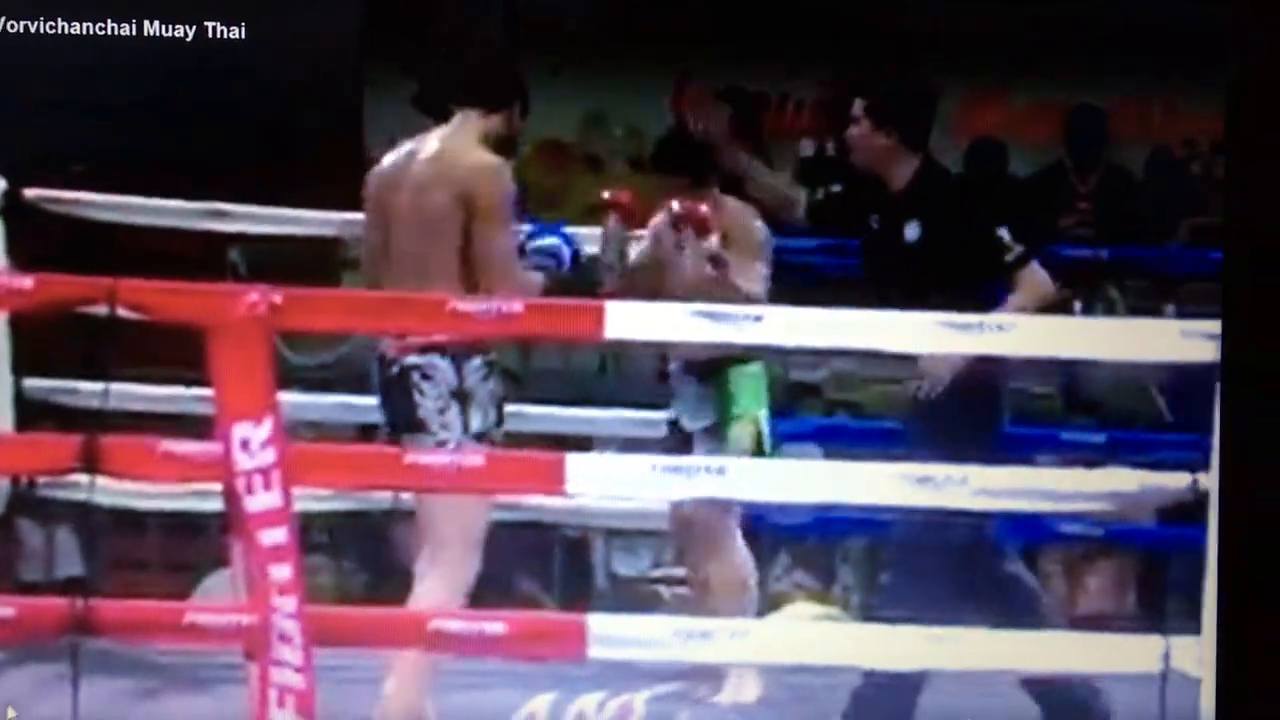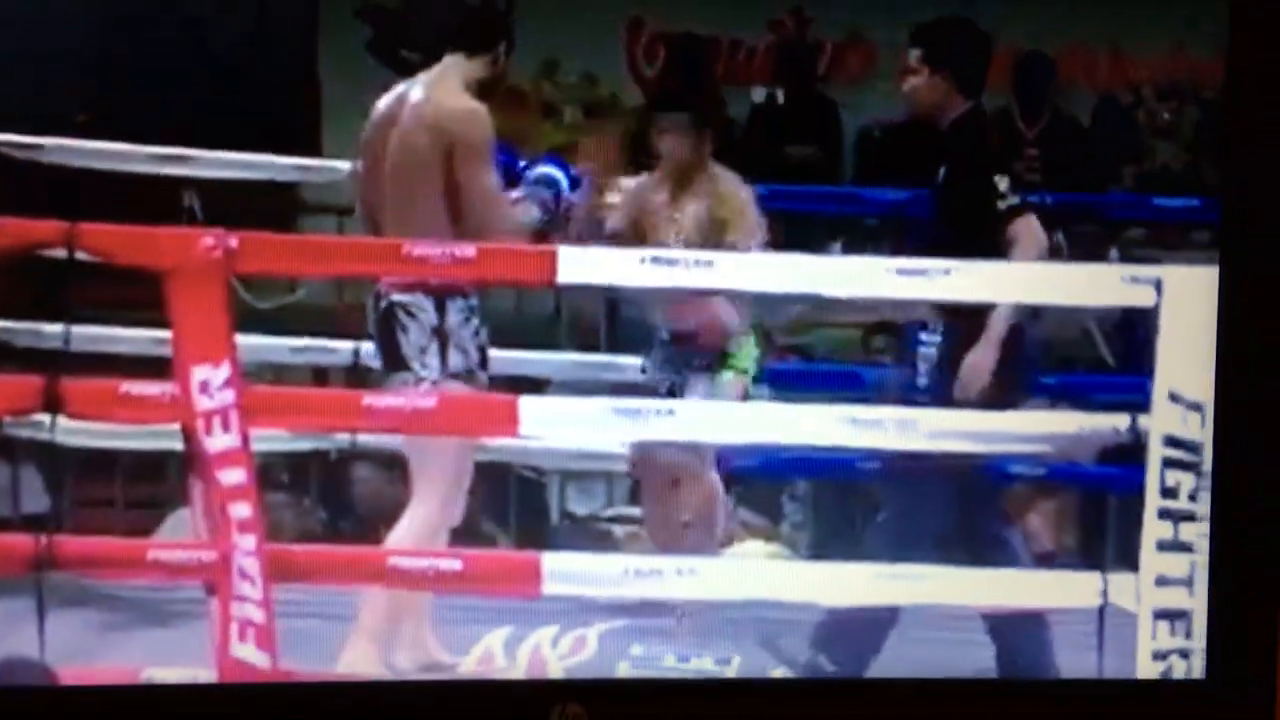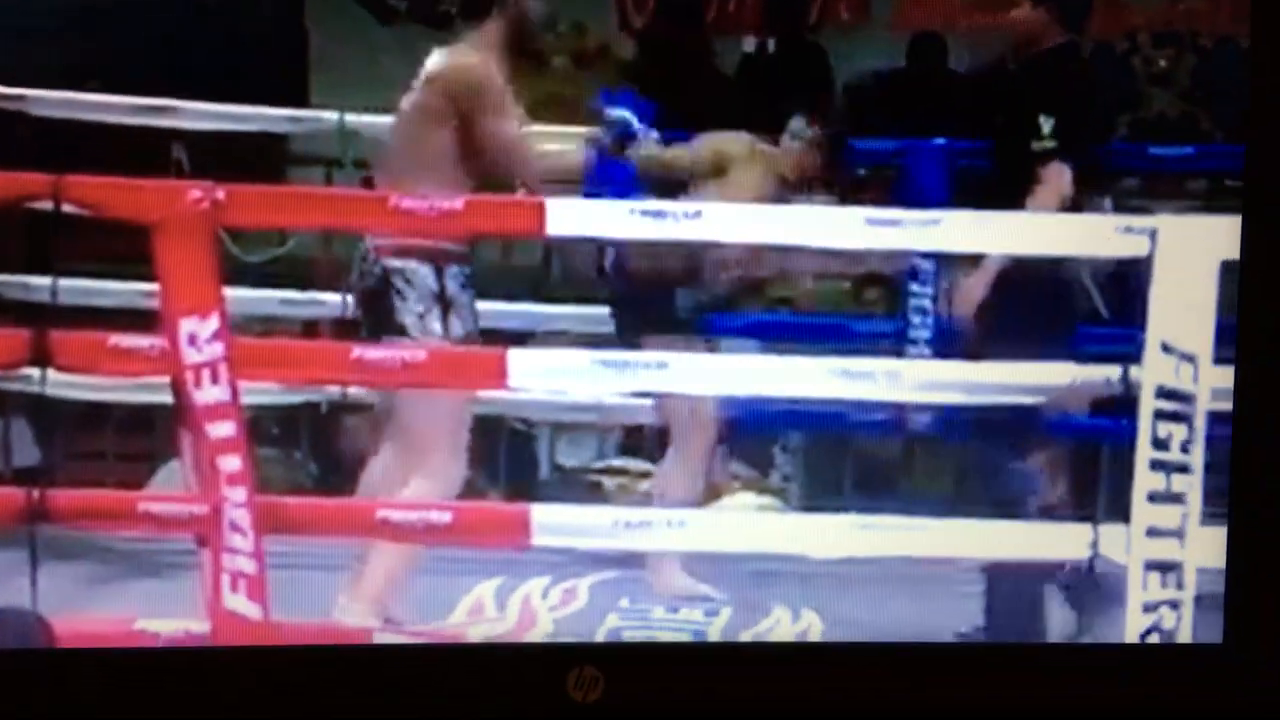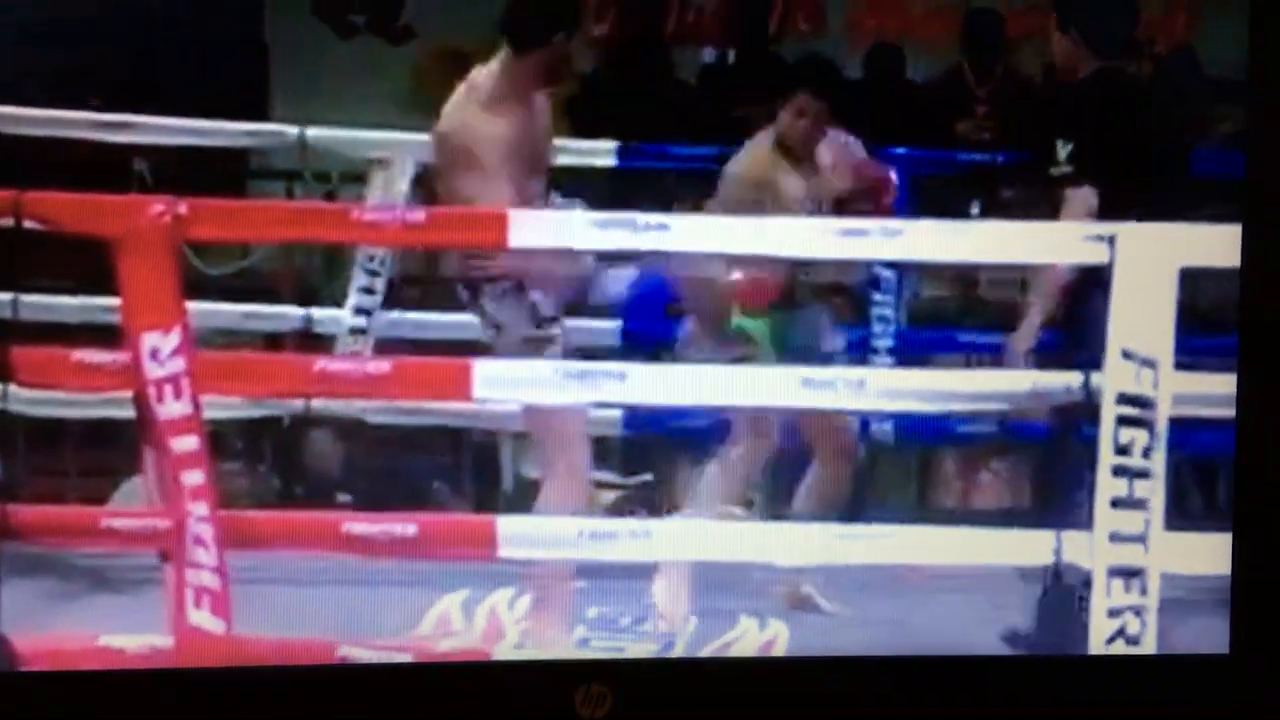
dt=0.5s
person 1, frame 1
left shoulder: (389, 167)
right shoulder: (483, 171)
right elbow: (502, 296)
right wrist: (546, 263)
left hip: (397, 362)
right hip: (449, 367)
left knee: (443, 546)
right knee: (453, 563)
person 1, frame 2
left shoulder: (390, 106)
right shoulder: (465, 114)
right elbow: (492, 231)
right wrist: (540, 200)
left hip: (397, 300)
right hip: (437, 306)
left knee: (438, 484)
right knee: (435, 498)
left ankle: (414, 639)
right ankle: (359, 658)
person 1, frame 3
left shoulder: (459, 70)
right shoulder: (473, 72)
right elbow: (533, 173)
left hip: (390, 269)
right hip: (424, 276)
left knee: (402, 444)
right knee: (440, 470)
left ankle: (358, 593)
right ankle: (363, 616)
person 1, frame 4
left shoulder: (533, 92)
right shoulder: (473, 127)
left hip: (547, 267)
right hip: (506, 289)
right knee: (570, 462)
right ankle: (547, 629)
person 2, frame 1
left shoulder: (948, 202)
right shoulder: (880, 205)
left elbow: (1037, 286)
right elbow: (795, 205)
left wrist: (964, 350)
right wrist: (728, 150)
left hip: (961, 405)
right hip: (937, 405)
left knee: (916, 560)
right knee: (976, 556)
person 2, frame 2
left shoulder: (975, 148)
right shoulder: (961, 147)
left elbow: (1030, 241)
left wrist: (989, 344)
left hip: (980, 356)
right hip: (969, 350)
left knee: (916, 506)
right knee: (975, 512)
left ankle: (837, 656)
right ankle: (1027, 663)
person 2, frame 3
left shoulder: (1046, 79)
right shoulder: (1069, 76)
left elbow: (1053, 186)
left wrist: (983, 271)
left hip: (1025, 286)
right hip: (1040, 285)
left knee: (1002, 444)
right knee: (1006, 442)
right ankle: (1011, 616)
person 2, frame 4
left shoulder: (1084, 107)
right shoulder: (1136, 104)
left elbow: (1079, 219)
left wrist: (1032, 319)
left hip: (1101, 303)
left knee: (1076, 469)
right knee: (1075, 466)
right ankle: (1062, 627)
person 3, frame 1
left shoulder: (743, 226)
right shoulder: (659, 223)
left elbow: (753, 307)
right elbow: (625, 295)
left wrist: (714, 256)
right wrist: (611, 248)
left hip: (730, 380)
right hip: (684, 378)
left knee: (714, 518)
right knee: (684, 518)
left ankle: (742, 670)
person 3, frame 2
left shoulder: (728, 193)
right shoulder: (642, 192)
left wrist: (726, 321)
left hip: (719, 351)
right hip: (669, 346)
left knee: (692, 459)
right knee: (651, 470)
person 3, frame 3
right shoulder: (737, 153)
right elbow: (656, 161)
right wrist: (620, 160)
left hip: (679, 299)
right hip: (649, 265)
left knee: (699, 434)
left ankle: (664, 569)
person 3, frame 4
left shoulder: (843, 151)
right shoulder: (751, 167)
left elbow: (869, 204)
left wrist: (874, 190)
right wrist: (711, 303)
left hip: (800, 308)
right hip: (750, 311)
left knee: (839, 451)
right knee: (754, 439)
left ankle: (788, 574)
right ankle: (675, 573)
